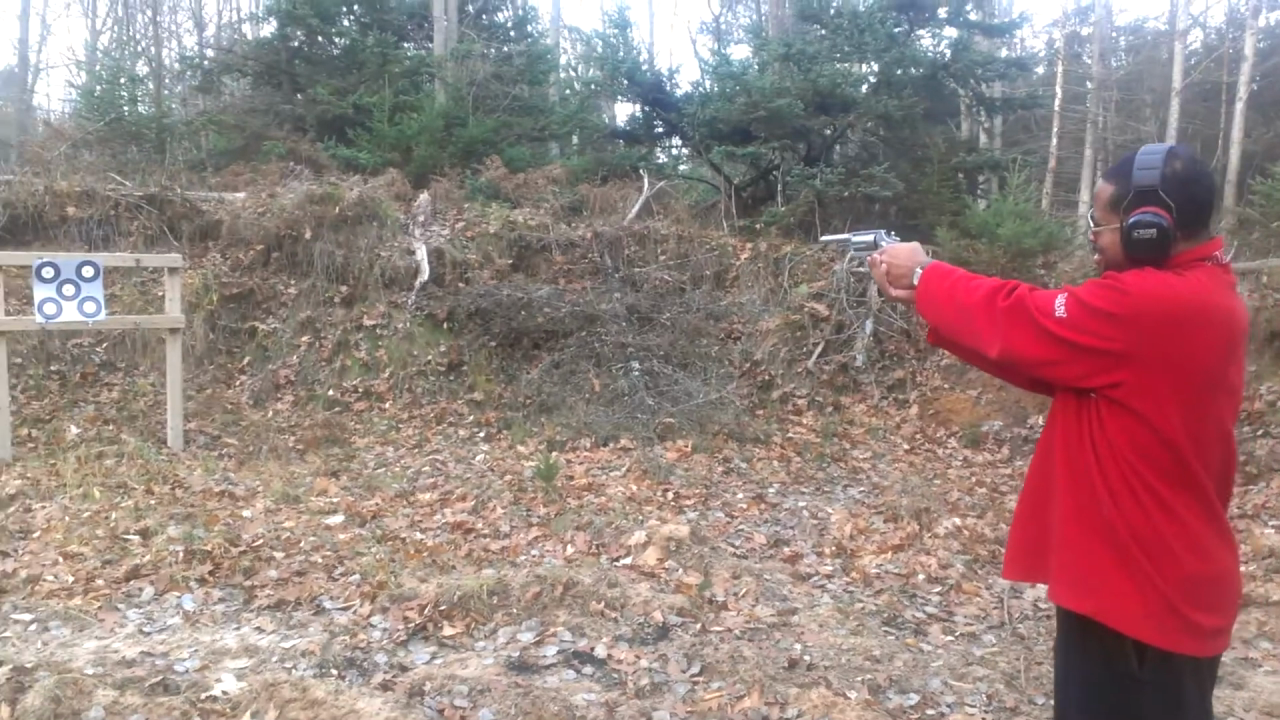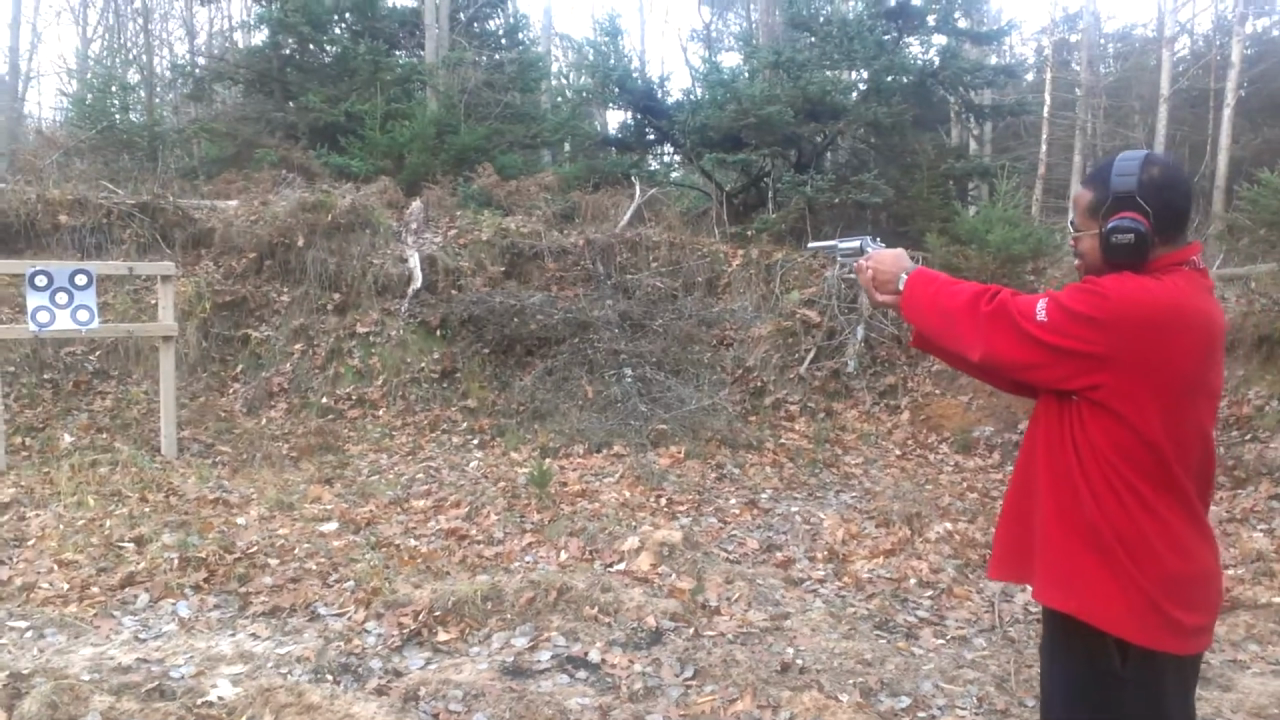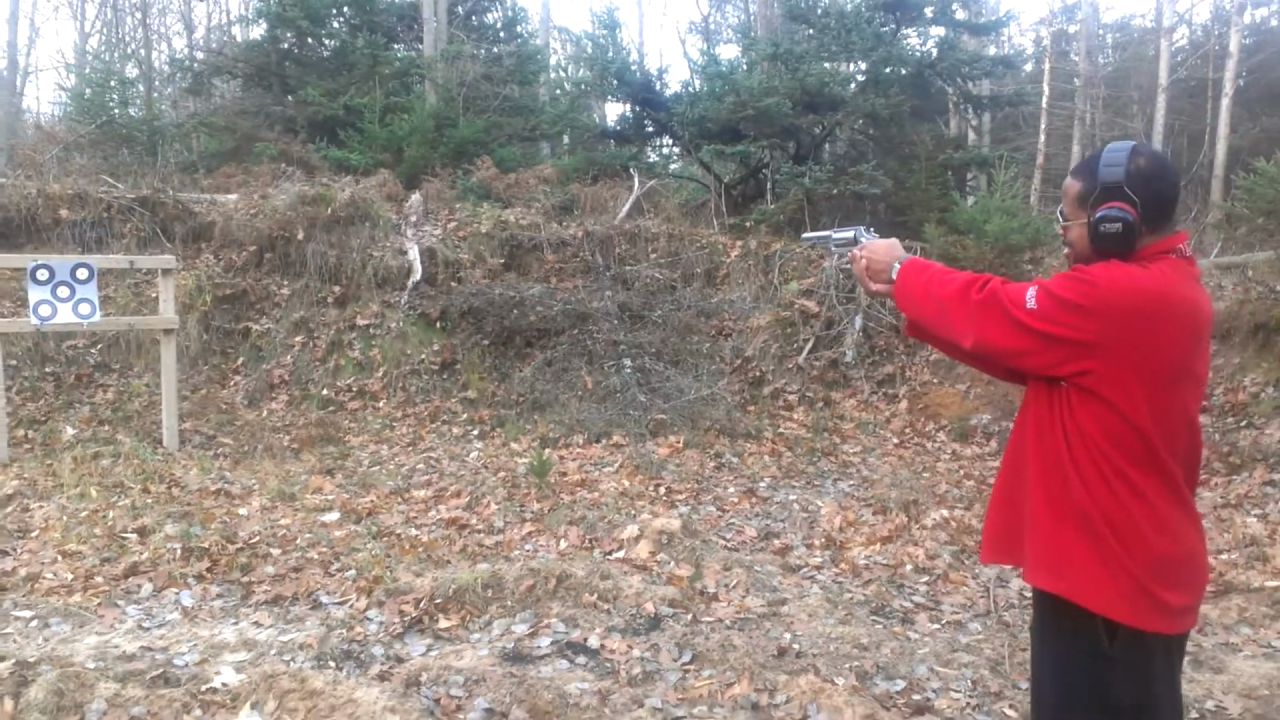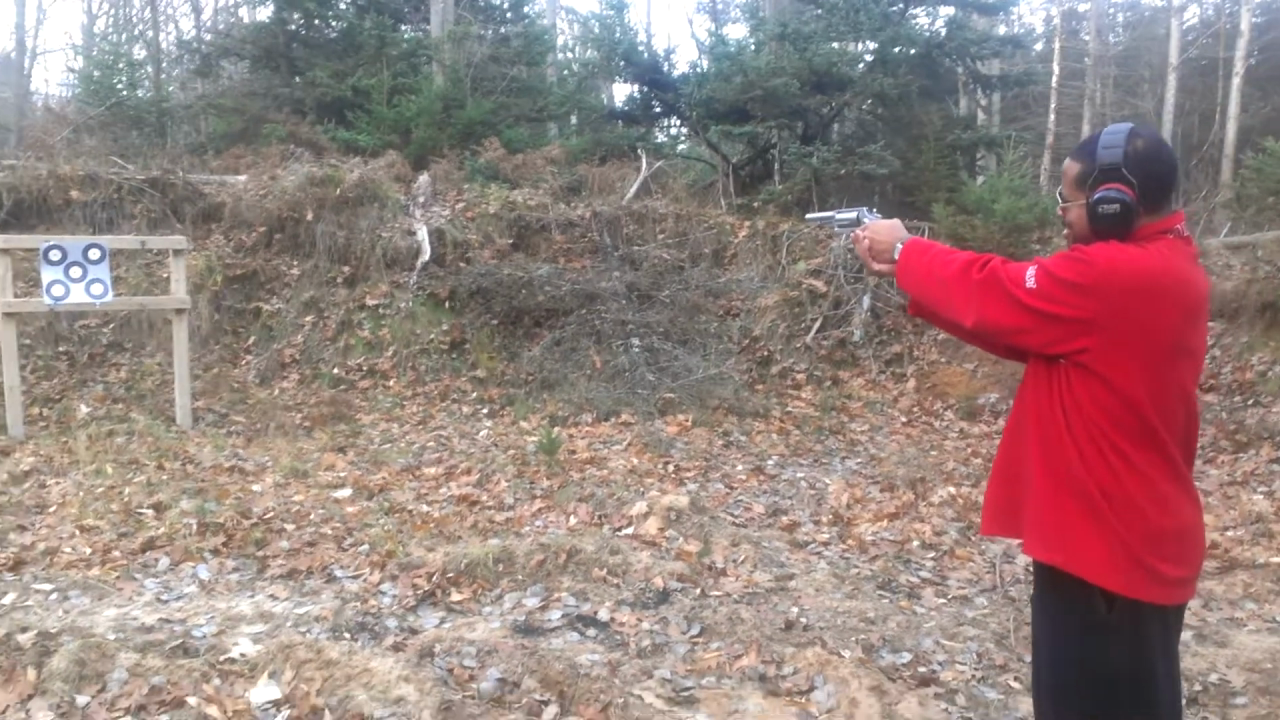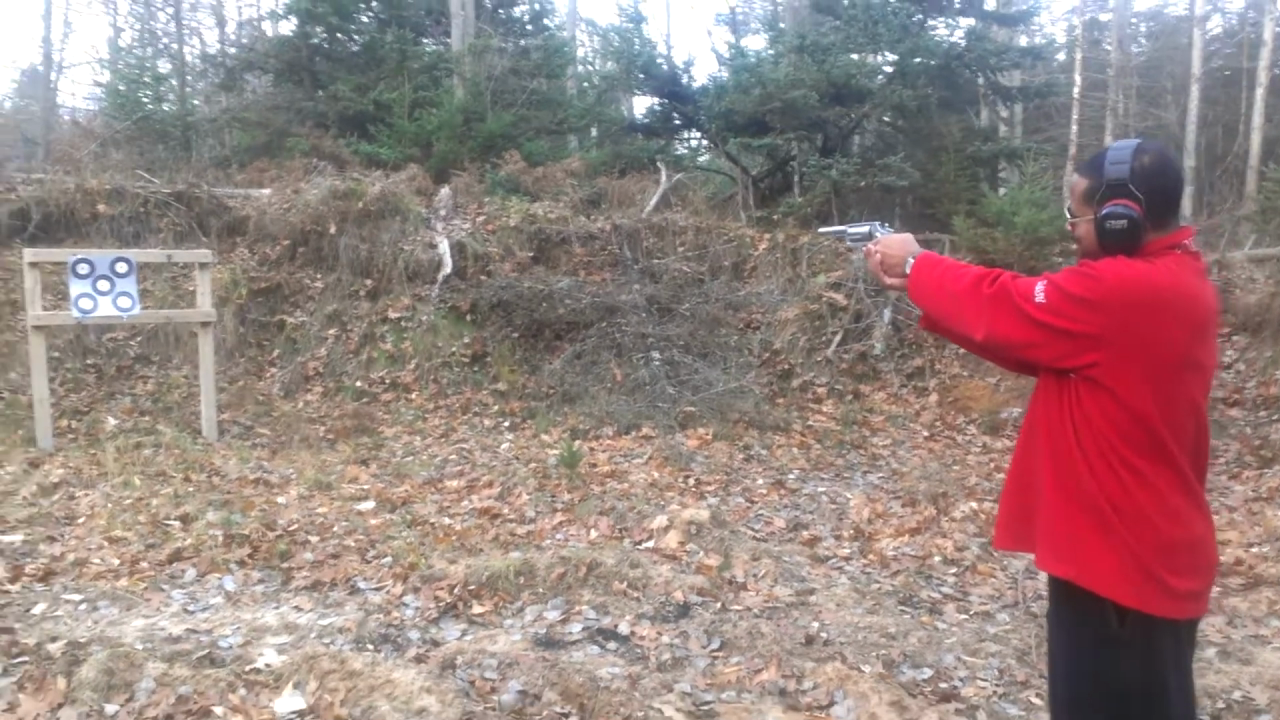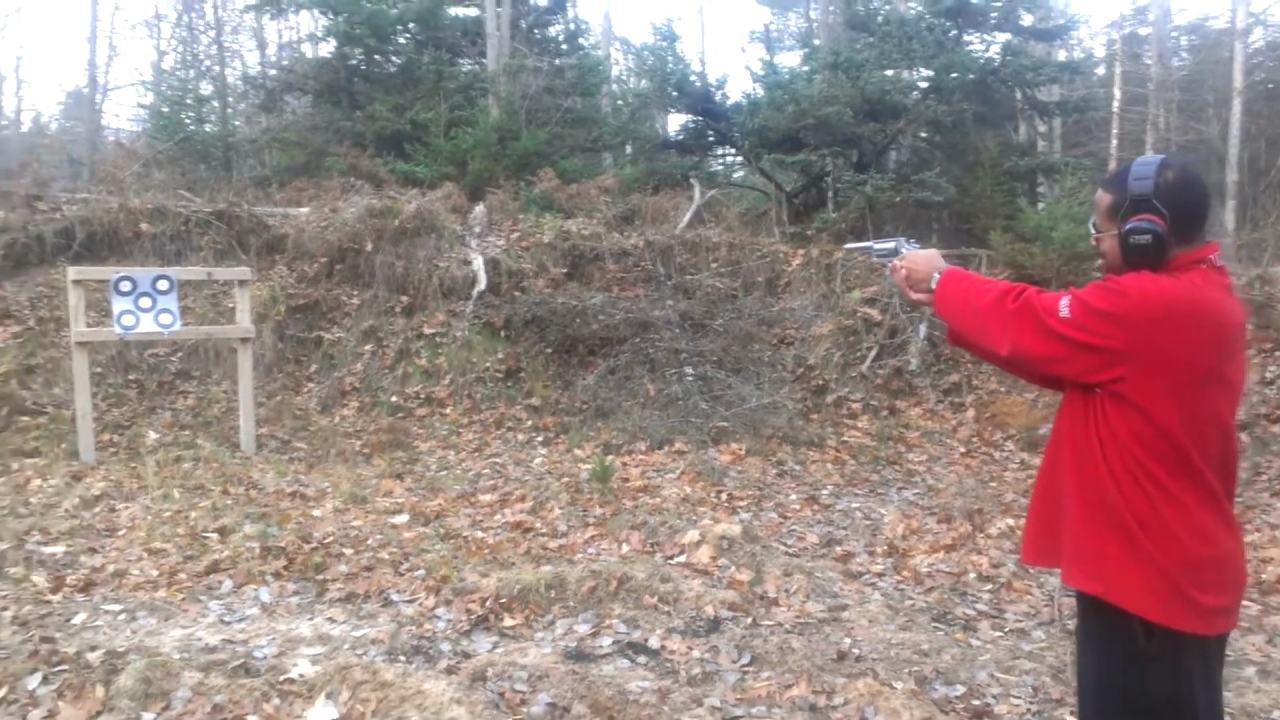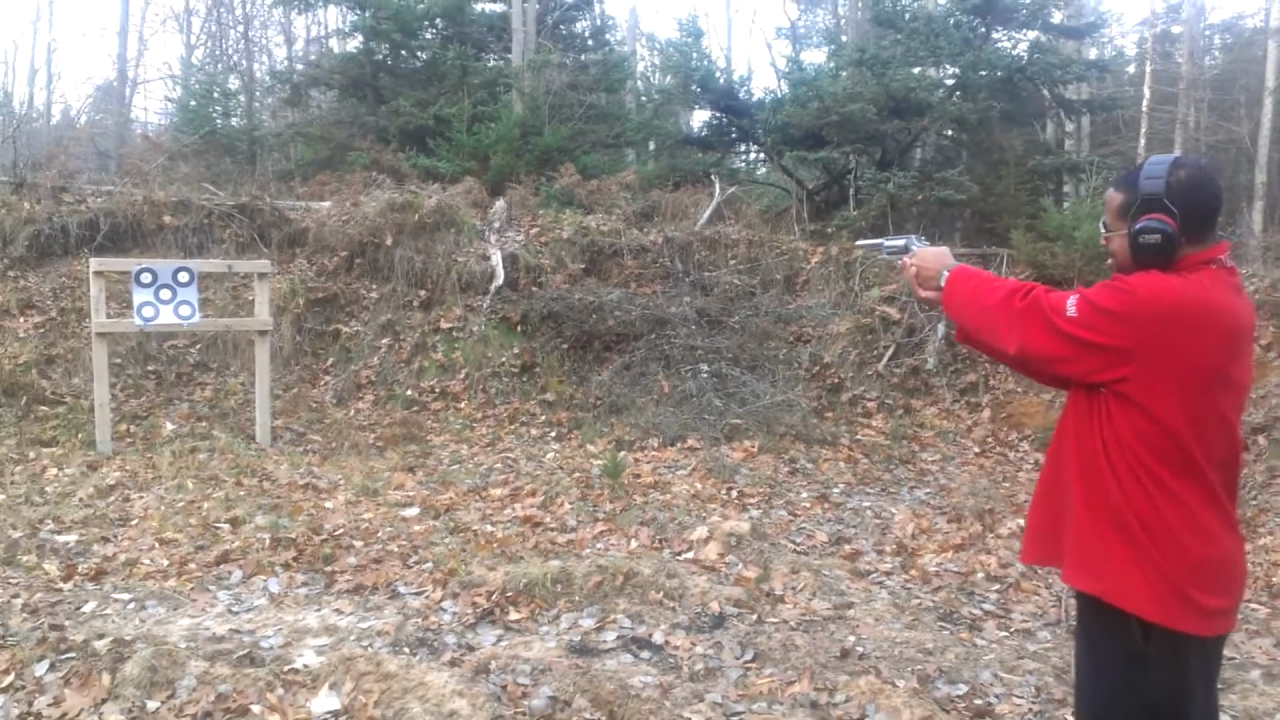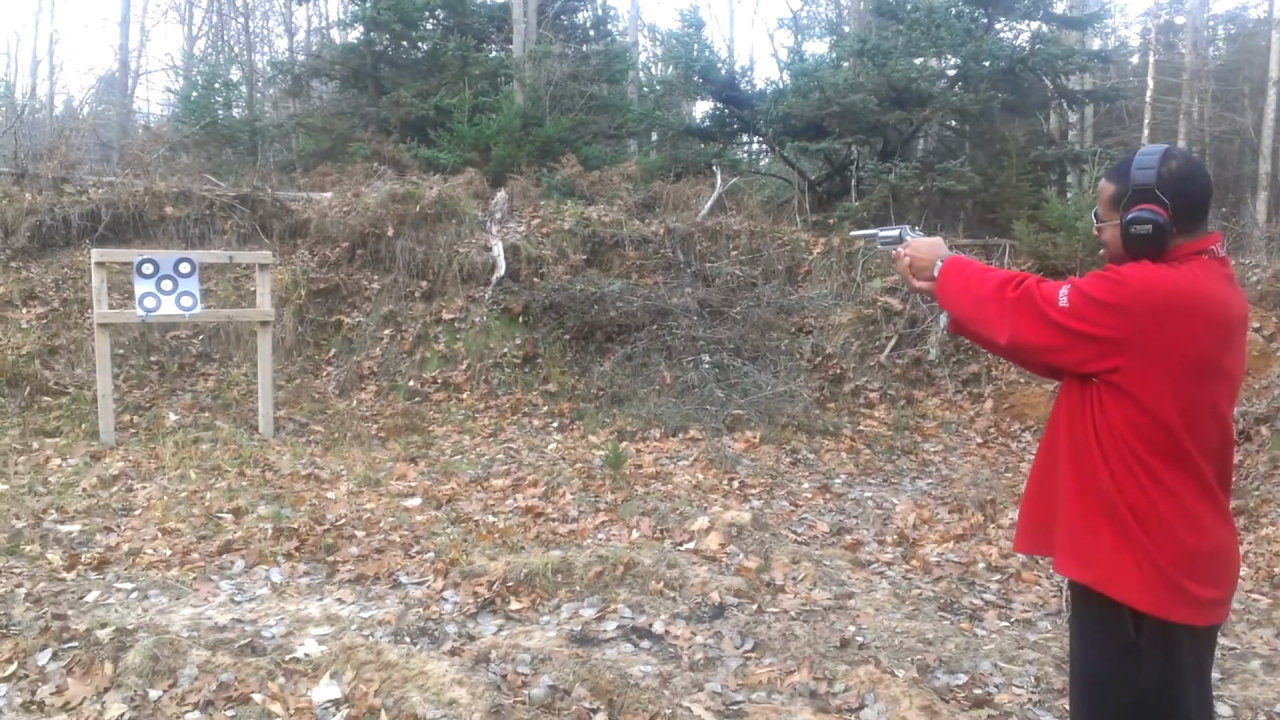
dt=0.2s
person 1, frame 1
left shoulder: (1150, 307)
right shoulder: (1194, 295)
left elbow: (1020, 324)
right elbow: (1049, 347)
left wrist: (922, 276)
right wrist: (927, 296)
left hip: (1146, 594)
right hip: (1159, 582)
person 1, frame 2
left shoulder: (1129, 310)
right shoulder: (1175, 298)
left elbow: (1003, 328)
right elbow: (1033, 351)
left wrist: (908, 282)
right wrist: (914, 300)
left hip: (1127, 593)
right hip: (1143, 582)
person 1, frame 3
left shoulder: (1117, 297)
right shoulder: (1163, 285)
left elbow: (993, 314)
right elbow: (1025, 338)
left wrist: (901, 270)
right wrist: (907, 292)
left hip: (1114, 574)
right hip: (1132, 564)
person 1, frame 4
left shoulder: (1115, 276)
right shoulder: (1163, 265)
left elbow: (994, 293)
right elbow: (1026, 317)
left wrist: (903, 250)
right wrist: (909, 272)
left hip: (1112, 547)
right hip: (1132, 539)
person 1, frame 5
left shoulder: (1122, 291)
right shoulder: (1173, 279)
left elbow: (1006, 308)
right elbow: (1036, 327)
left wrist: (915, 264)
right wrist: (921, 283)
left hip: (1125, 561)
right hip: (1146, 551)
person 1, frame 6
left shoulder: (1146, 308)
right shoulder: (1201, 295)
left elbow: (1031, 323)
right elbow: (1063, 344)
left wrist: (940, 280)
right wrist: (948, 297)
left hip: (1152, 577)
right hip: (1178, 569)
person 1, frame 7
left shoulder: (1155, 307)
right shoulder: (1211, 295)
left elbow: (1038, 322)
right elbow: (1069, 342)
left wrist: (949, 277)
right wrist: (957, 296)
left hip: (1153, 577)
right hip: (1179, 571)
person 1, frame 8
left shoulder: (1147, 296)
right shoulder: (1204, 284)
left elbow: (1028, 312)
right elbow: (1061, 331)
left wrist: (943, 267)
right wrist: (950, 287)
left hip: (1145, 567)
right hip: (1174, 558)
